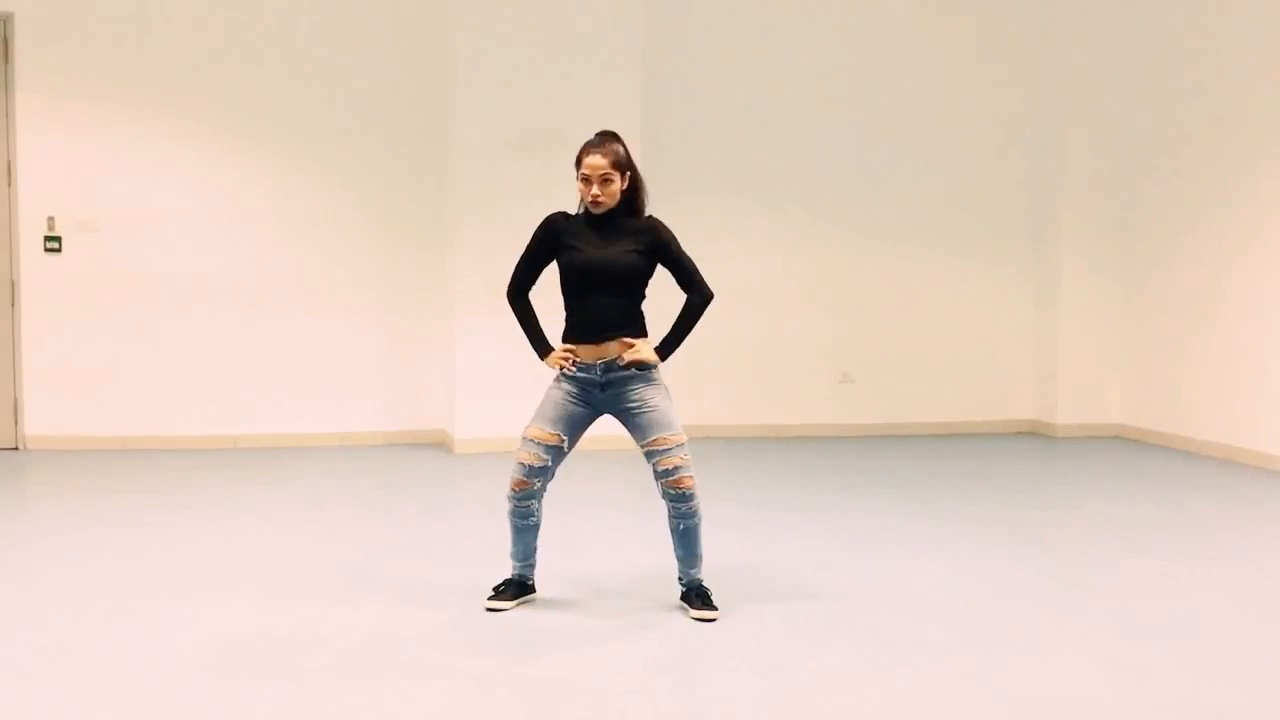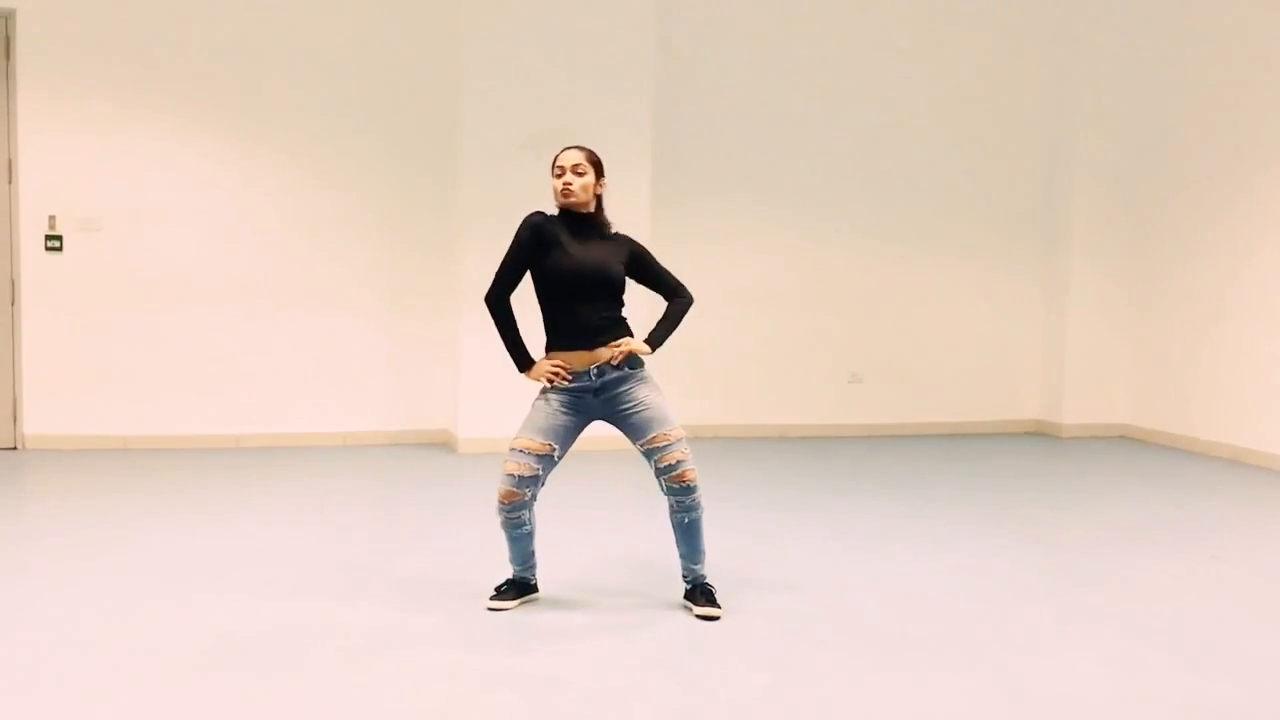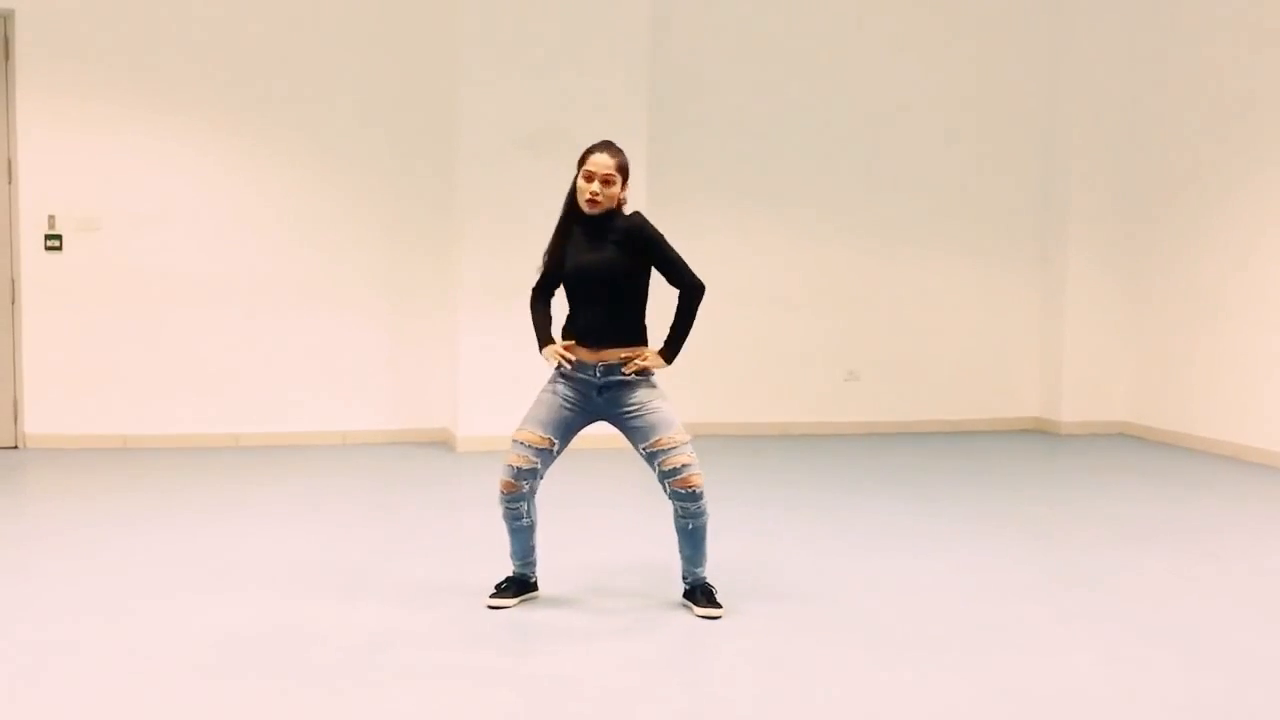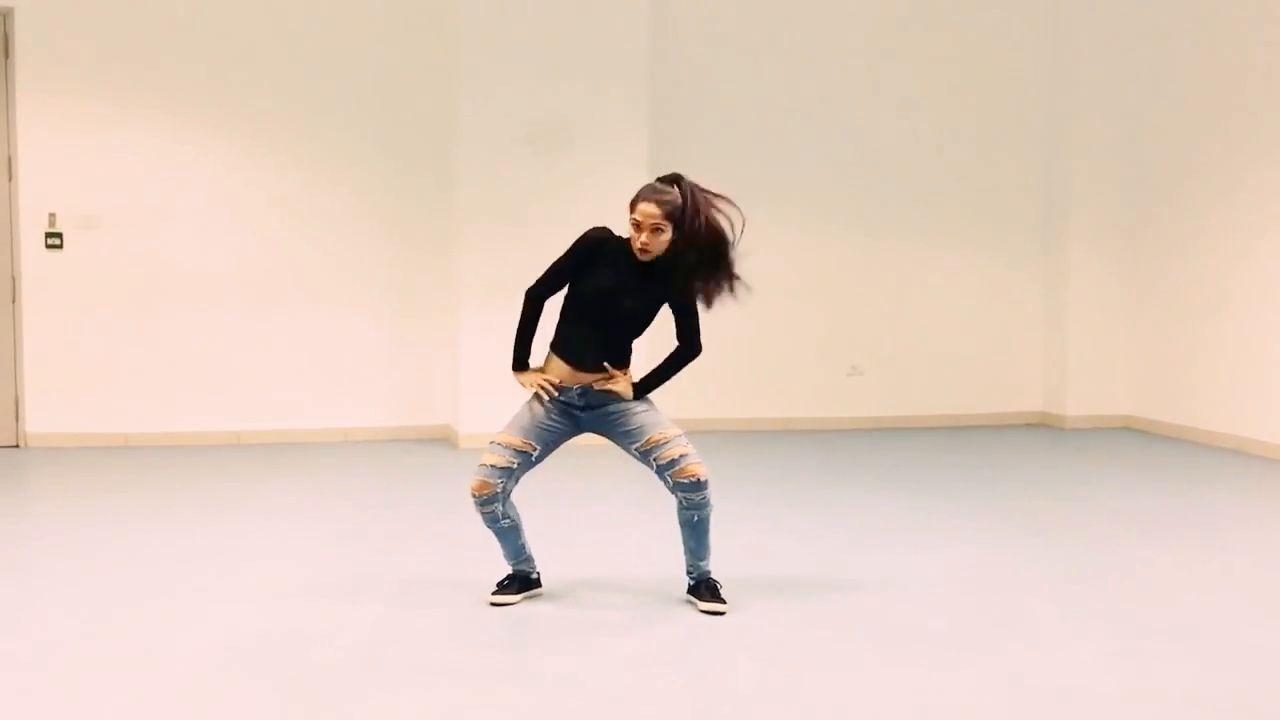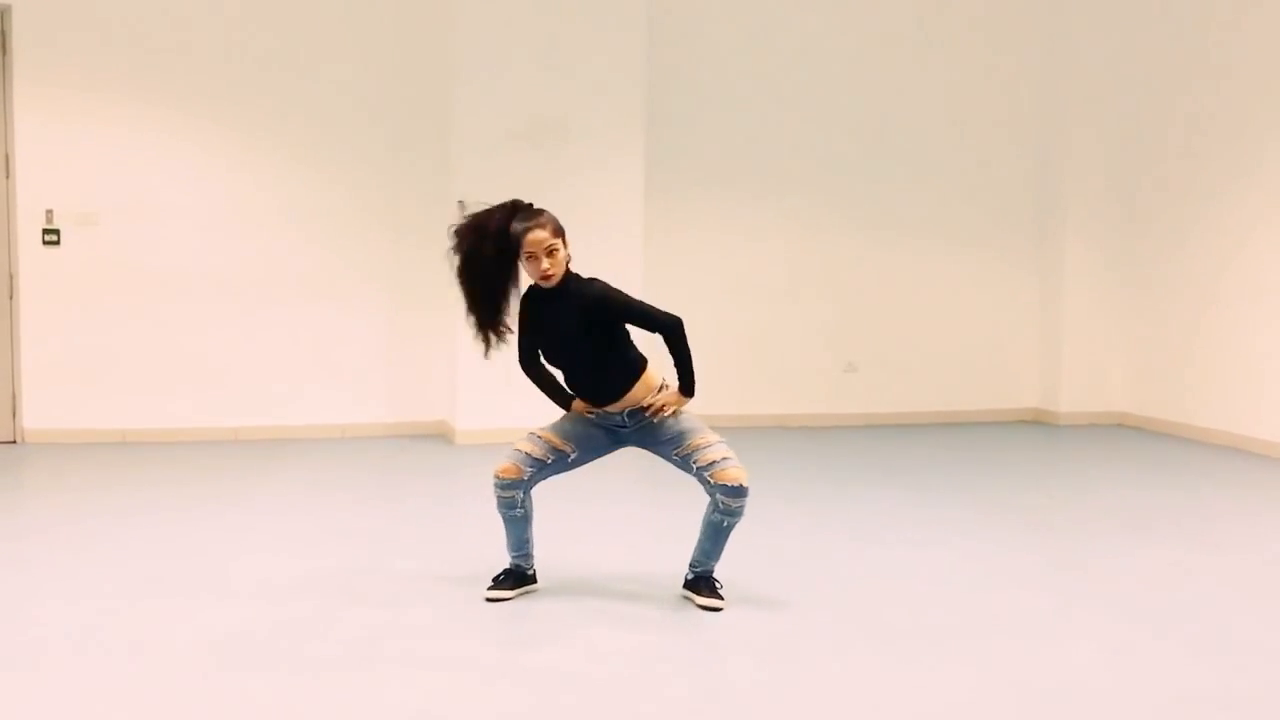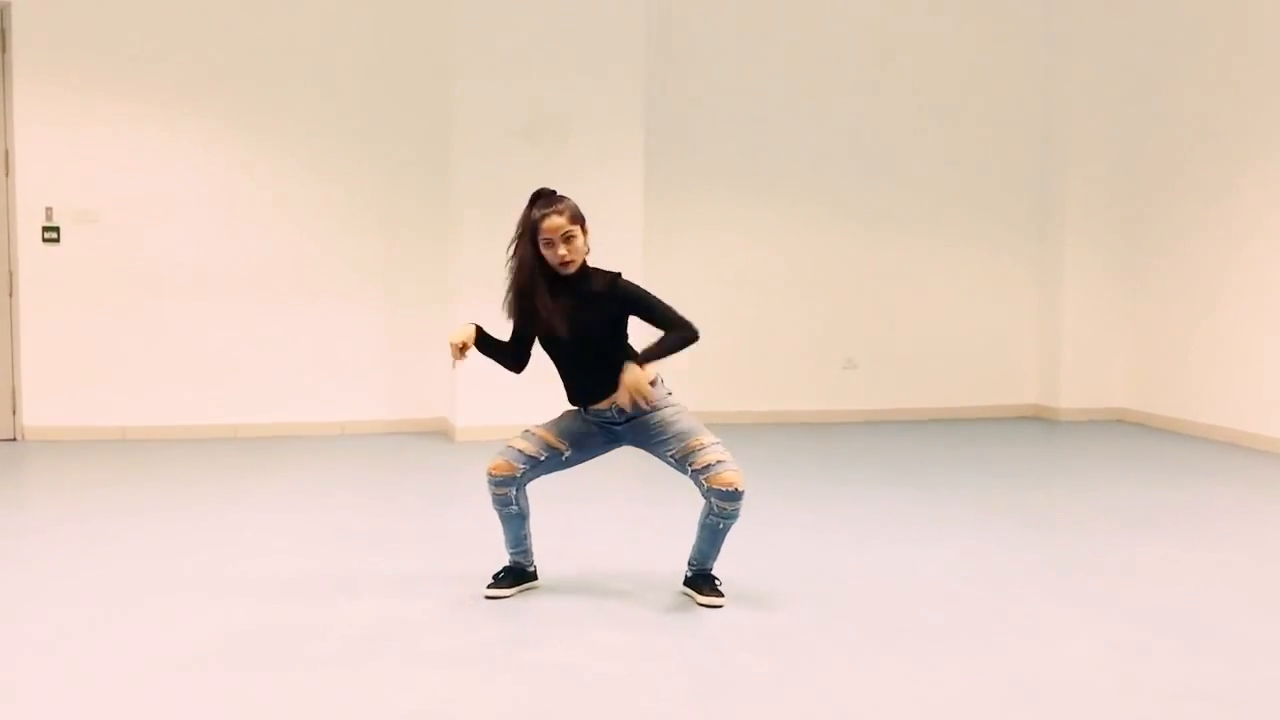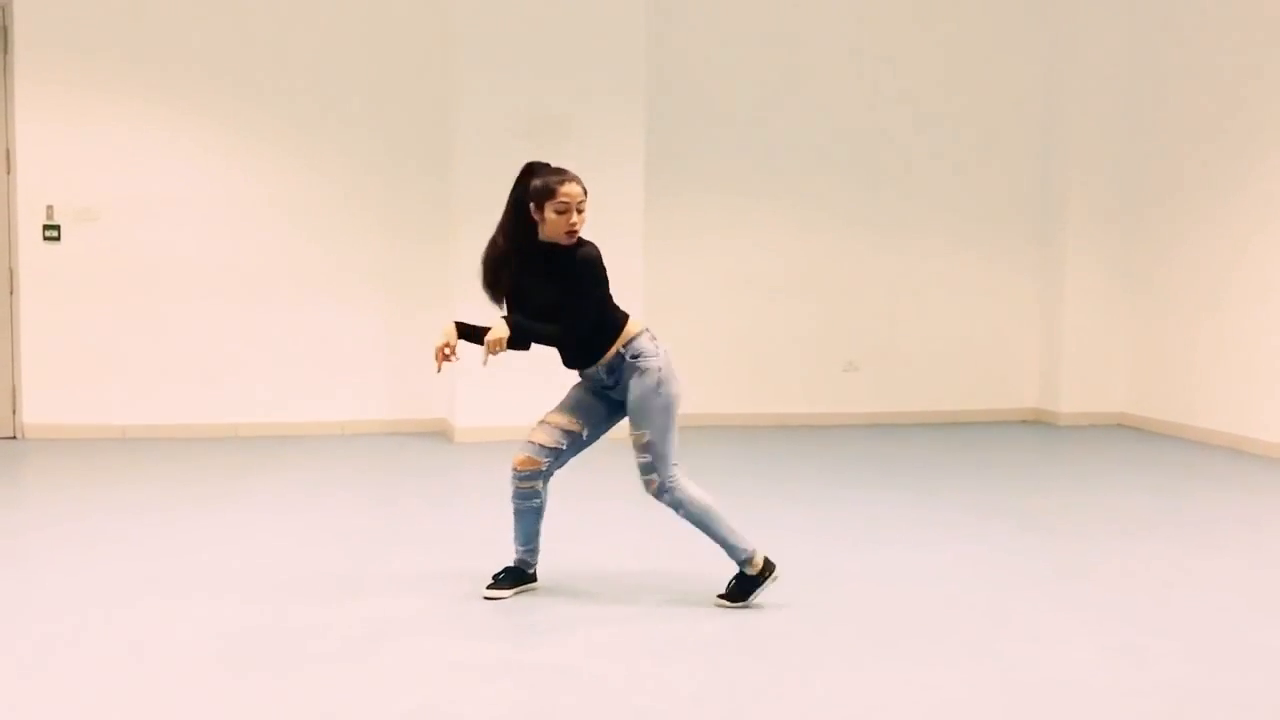
dt=0.5s
person 1, frame 1
left shoulder: (647, 230)
right shoulder: (560, 227)
left elbow: (700, 292)
right elbow: (517, 289)
left wrist: (662, 350)
right wrist: (543, 348)
left hip: (634, 378)
right hip: (574, 378)
left knee: (680, 484)
right knee: (524, 481)
left ankle: (692, 585)
right ankle: (521, 579)
person 1, frame 2
left shoulder: (621, 246)
right shoulder: (540, 228)
left elbow: (680, 295)
right elbow: (497, 296)
left wrist: (649, 343)
right wrist: (525, 363)
left hip: (623, 378)
right hip: (563, 387)
left knee: (682, 479)
right knee: (512, 492)
left ankle: (696, 583)
right ankle: (523, 579)
person 1, frame 3
left shoulder: (635, 232)
right shoulder: (570, 229)
left elbow: (692, 287)
right elbow: (542, 290)
left wrist: (666, 355)
right wrist: (547, 341)
left hip: (629, 383)
right hip: (570, 380)
left knee: (687, 485)
right knee: (513, 482)
left ankle: (695, 583)
right ankle: (523, 577)
person 1, frame 4
left shoulder: (670, 279)
right shoulder: (598, 245)
left elbow: (690, 345)
right elbow: (536, 294)
left wrist: (639, 386)
right wrist: (520, 366)
left hip: (613, 401)
right hip: (554, 398)
left knee: (692, 478)
right knee: (486, 489)
left ankle: (700, 579)
right ankle: (525, 573)
person 1, frame 5
left shoulder: (594, 296)
right shoulder: (531, 304)
left elbow: (671, 327)
right elbow: (531, 361)
left wrist: (685, 392)
right wrist: (568, 402)
left hip: (653, 414)
right hip: (594, 421)
left knee: (731, 484)
right knee: (508, 475)
left ankle: (700, 576)
right ankle: (521, 569)
person 1, frame 6
left shoulder: (610, 288)
right shoulder: (533, 292)
left elbow: (684, 330)
right elbow: (517, 359)
left wrist: (636, 361)
right wrist: (475, 336)
left hip: (647, 409)
right hip: (590, 420)
left knee: (727, 485)
right knee: (502, 471)
left ankle: (698, 572)
right ankle: (521, 566)
person 1, frame 7
left shoulder: (584, 257)
right shoulder: (518, 263)
left elbow: (572, 332)
right elbow: (521, 337)
left wrist: (510, 325)
right wrist: (458, 331)
left hip: (639, 363)
right hip: (596, 382)
left knee: (661, 481)
right knee: (529, 466)
left ankle: (752, 564)
right ankle: (524, 567)
